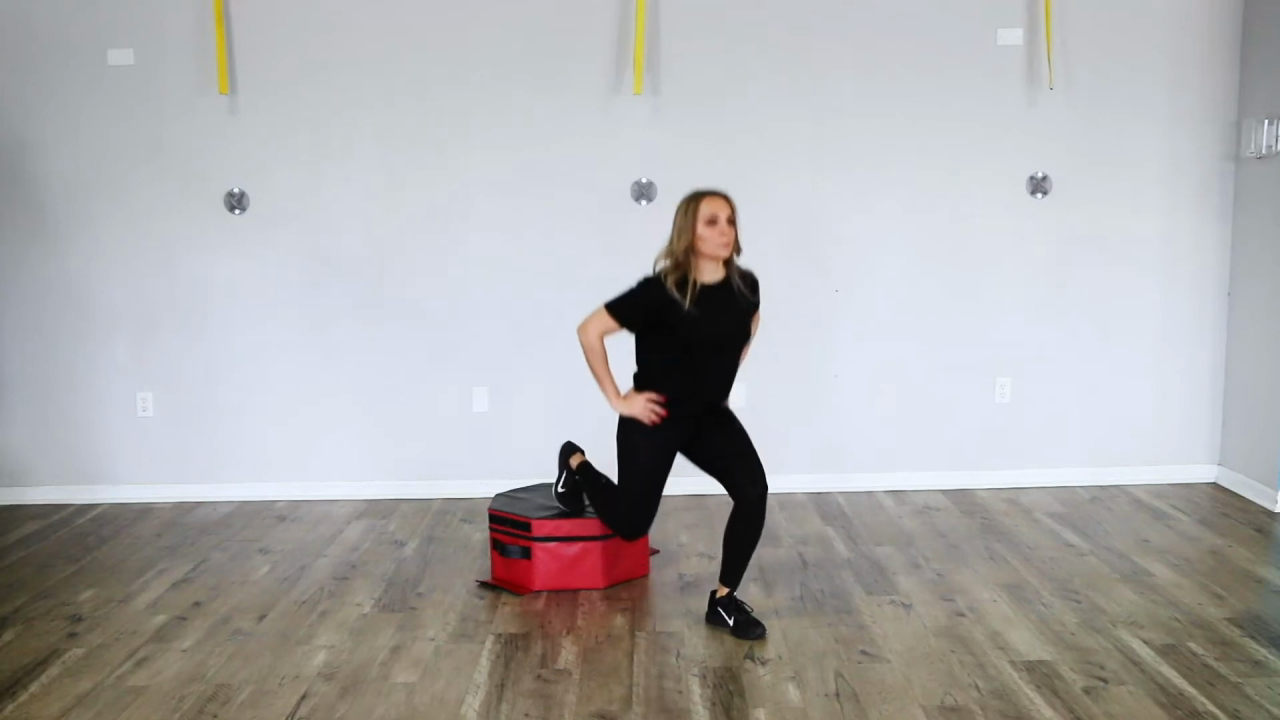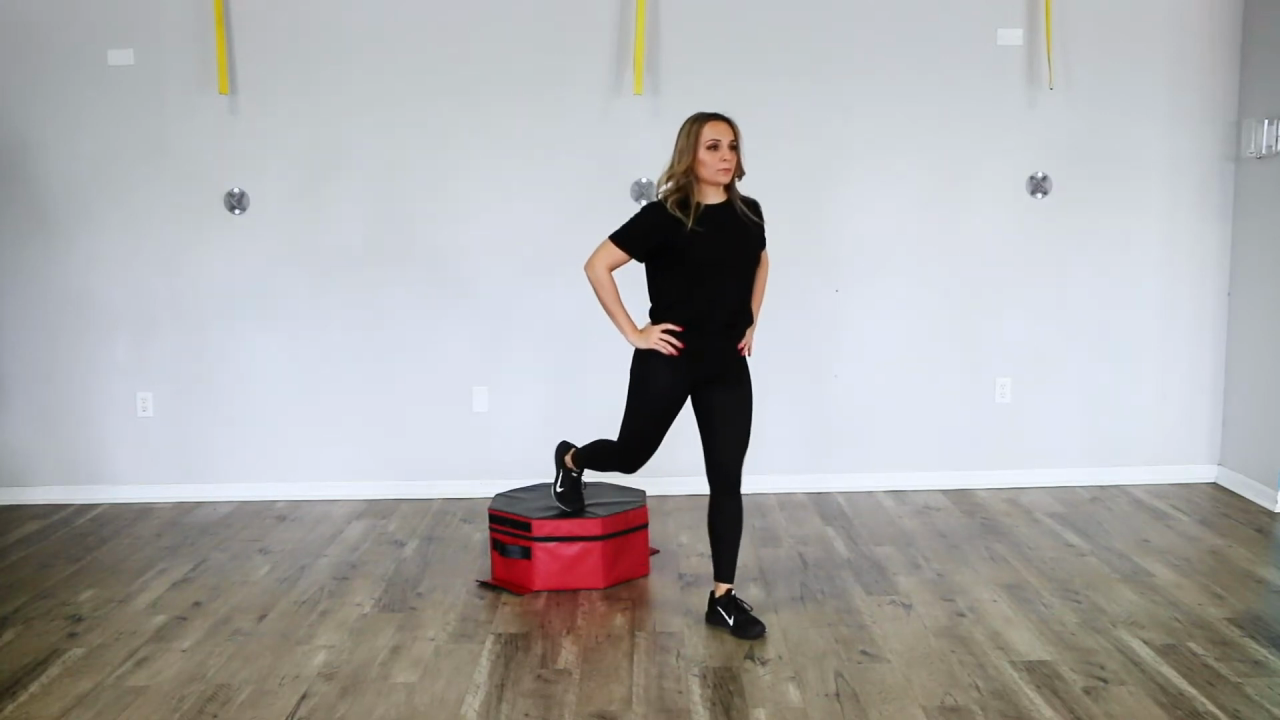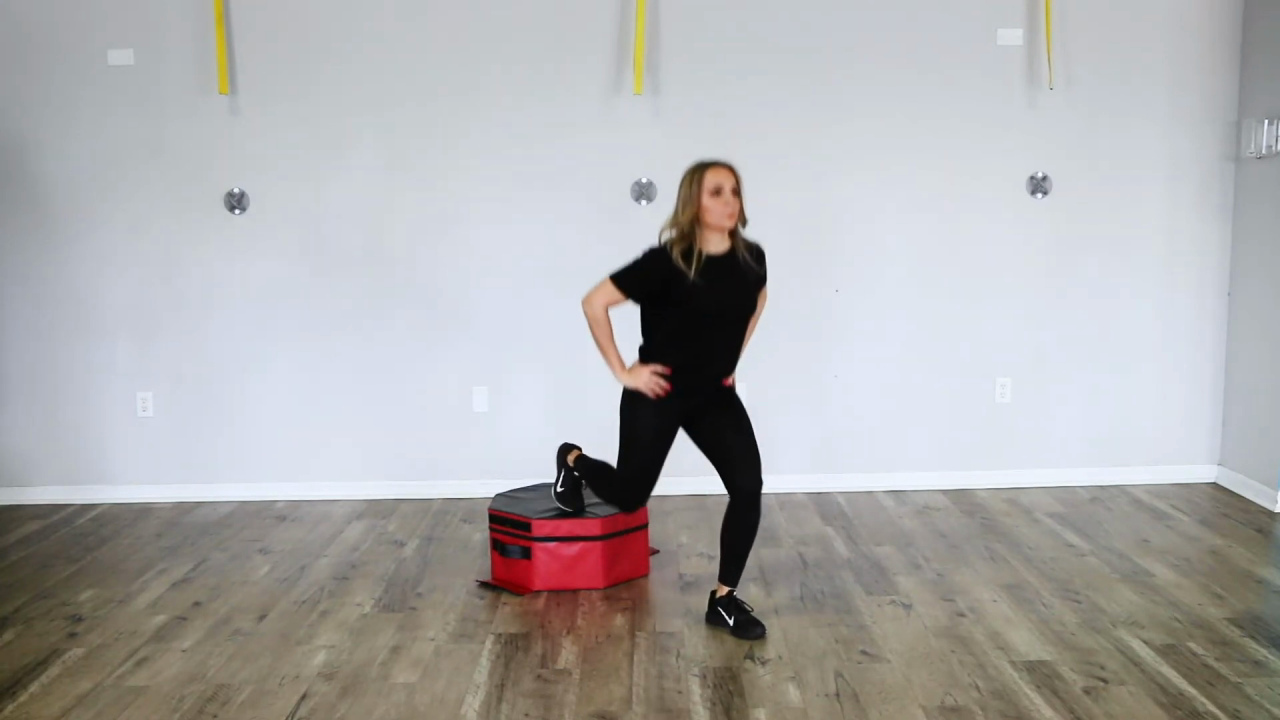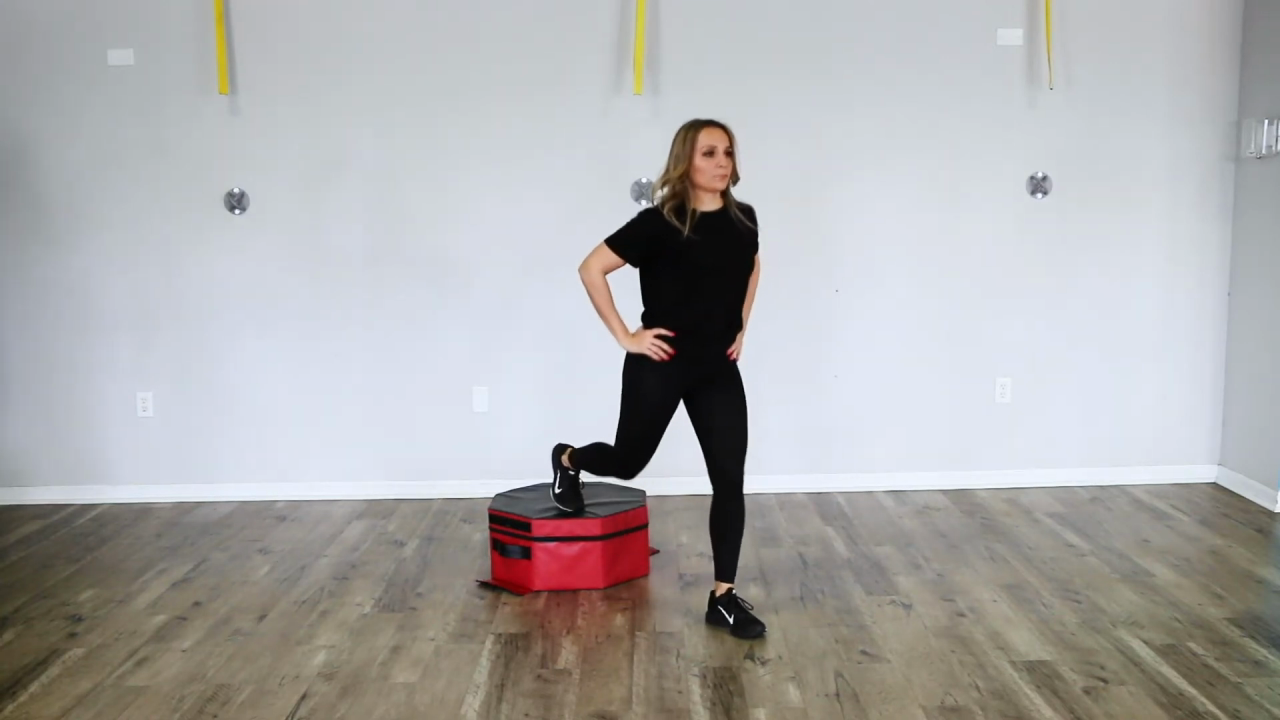
dt=1s
person 1, frame 1
left shoulder: (745, 287)
right shoulder: (661, 291)
right elbow: (590, 330)
left wrist: (718, 378)
right wrist: (617, 398)
left hip: (710, 415)
right hip: (655, 419)
left knee: (753, 491)
right knee: (630, 524)
left ankle: (724, 599)
right ankle: (575, 463)
person 1, frame 2
left shoulder: (748, 213)
right shoulder: (665, 216)
right elbow: (597, 265)
left wrist: (751, 323)
right wrist: (633, 333)
left hip: (727, 364)
right hip: (669, 361)
left knee: (727, 479)
right knee: (632, 456)
left ankle: (723, 599)
right ankle: (570, 461)
person 1, frame 3
left shoulder: (751, 259)
right shoulder: (666, 263)
right elbow: (595, 303)
left wrist: (730, 358)
right wrist: (622, 370)
left hip: (714, 395)
right hip: (658, 396)
left knee: (748, 485)
right knee: (629, 496)
left ankle: (724, 599)
right ankle: (573, 462)
person 1, frame 4
left shoulder: (743, 219)
right shoulder: (660, 222)
right elbow: (592, 268)
left wrist: (740, 327)
right wrist: (625, 337)
left hip: (718, 368)
right hip: (661, 365)
left knee: (729, 479)
right knee: (629, 463)
left ankle: (723, 597)
right ankle: (566, 461)
